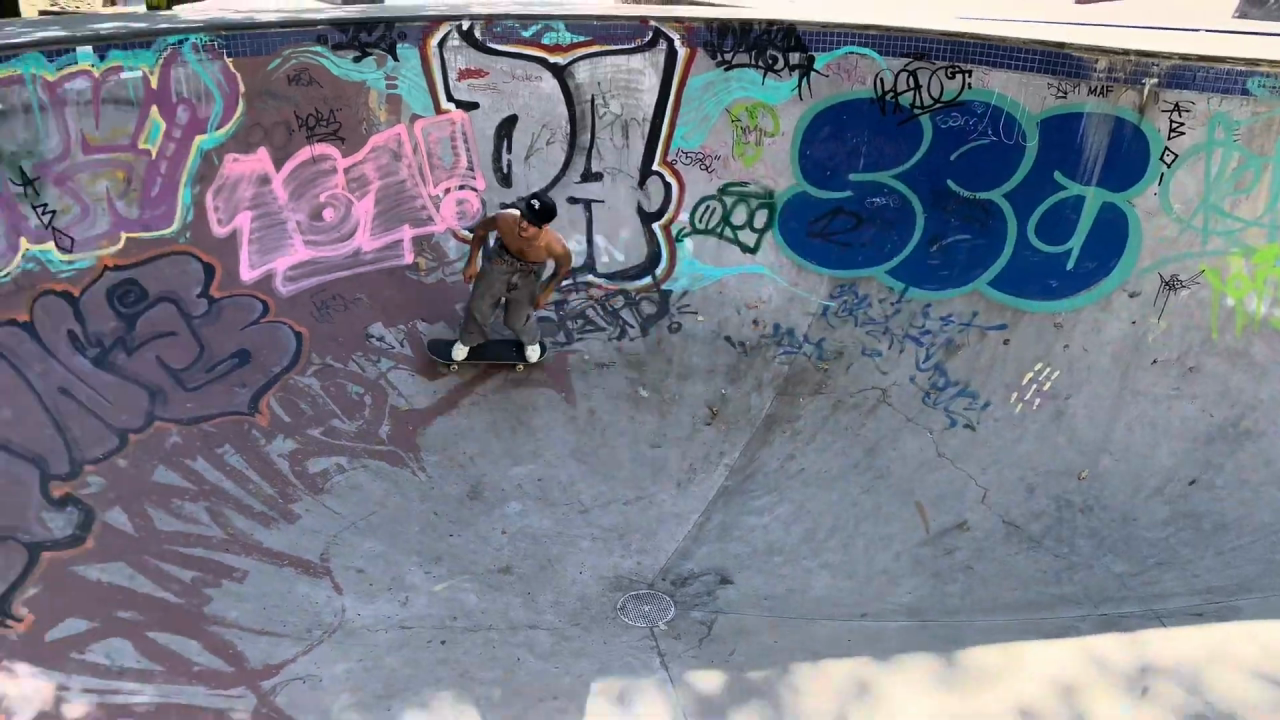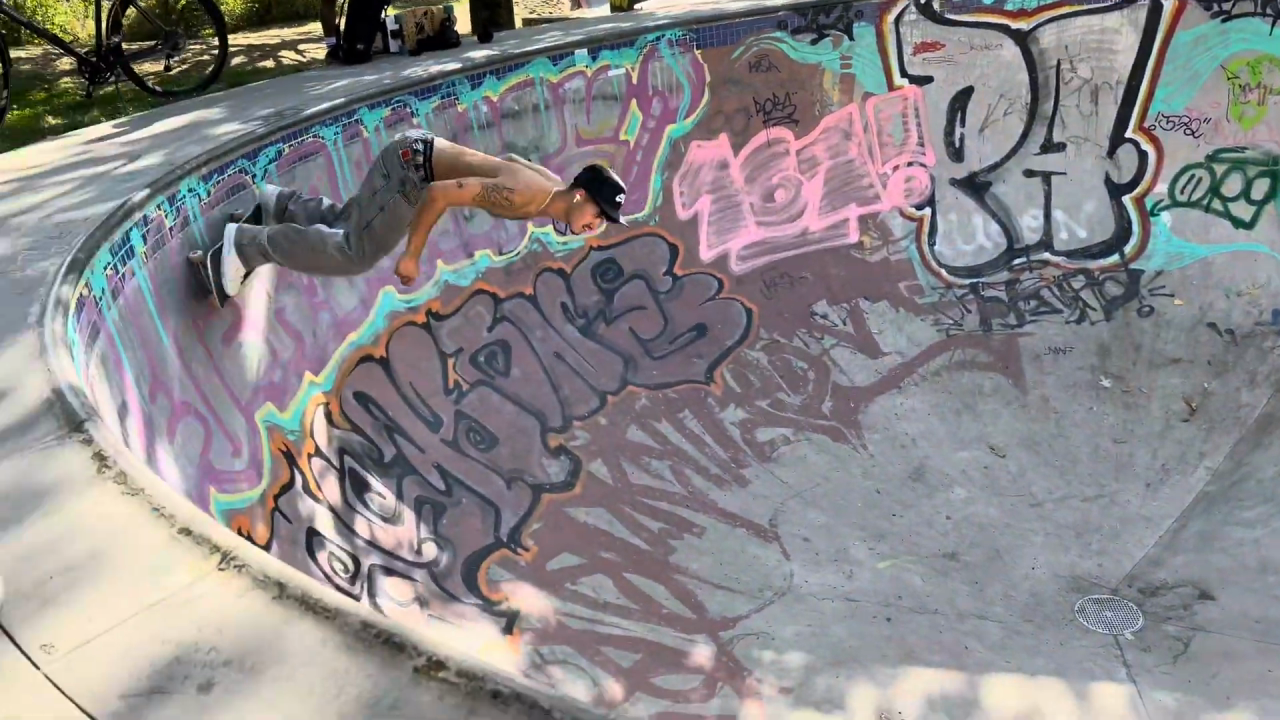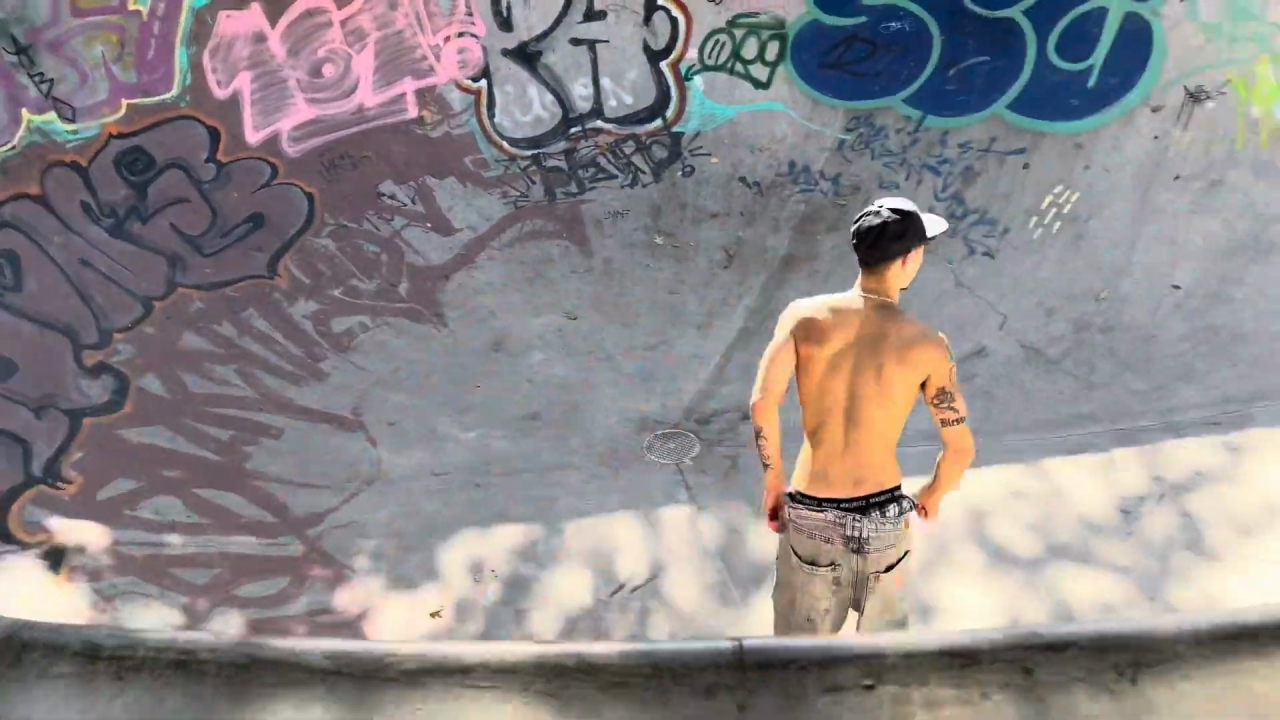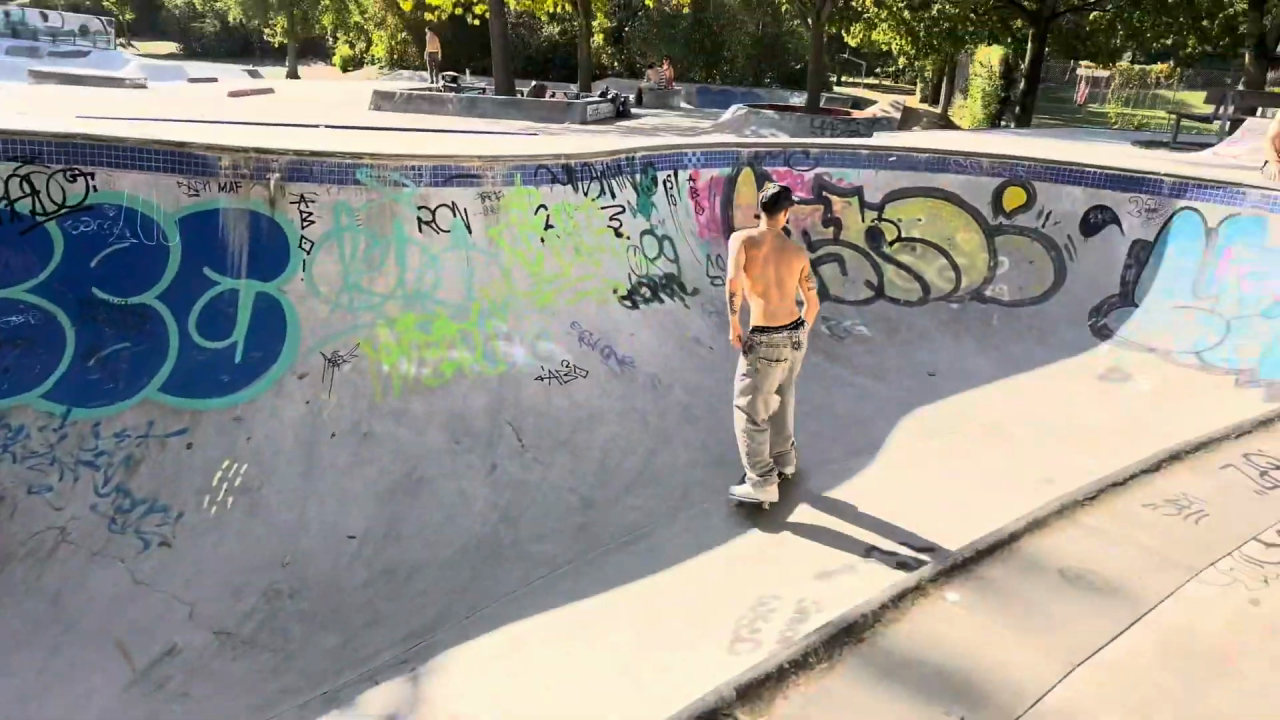
dt=0.7s
person 1, frame 1
left shoulder: (555, 245)
right shoulder: (505, 219)
left elbow: (564, 265)
right elbow: (482, 227)
left wrist: (546, 293)
right wrist: (472, 262)
left hip: (530, 269)
right hip: (502, 256)
left knee: (515, 320)
right knee: (479, 304)
left ankle: (529, 339)
right ankle: (468, 340)
person 1, frame 2
left shoulder: (553, 186)
right shoulder: (522, 195)
left elbow: (509, 158)
right elbow: (439, 193)
right wrist: (412, 255)
left hip: (426, 159)
right hip: (414, 163)
left knee: (350, 224)
right knee: (356, 254)
left ankle: (278, 203)
right ankle: (243, 243)
person 1, frame 3
left shoulder: (804, 316)
right shoulder: (925, 345)
left elbow: (762, 403)
right elbow: (961, 451)
left wrist: (772, 484)
right wrist: (935, 494)
left hip: (811, 522)
right hip: (880, 525)
left knee: (801, 639)
right knee: (880, 628)
person 1, frame 4
left shoulder: (742, 238)
right shoulder: (798, 251)
left elbow: (733, 279)
right elbow: (813, 303)
left wrist: (734, 324)
left hip: (764, 339)
right hip: (795, 335)
left knee: (750, 411)
right knee: (782, 397)
left ankle: (762, 482)
right ankle: (783, 458)
